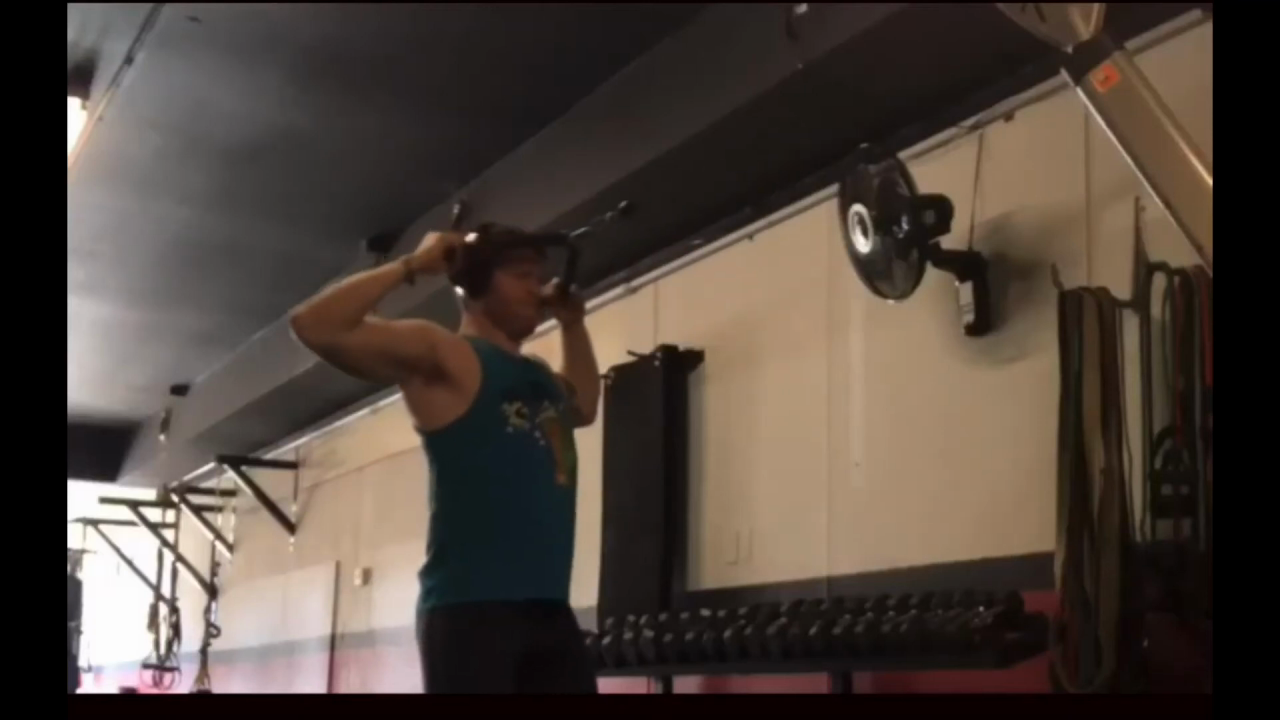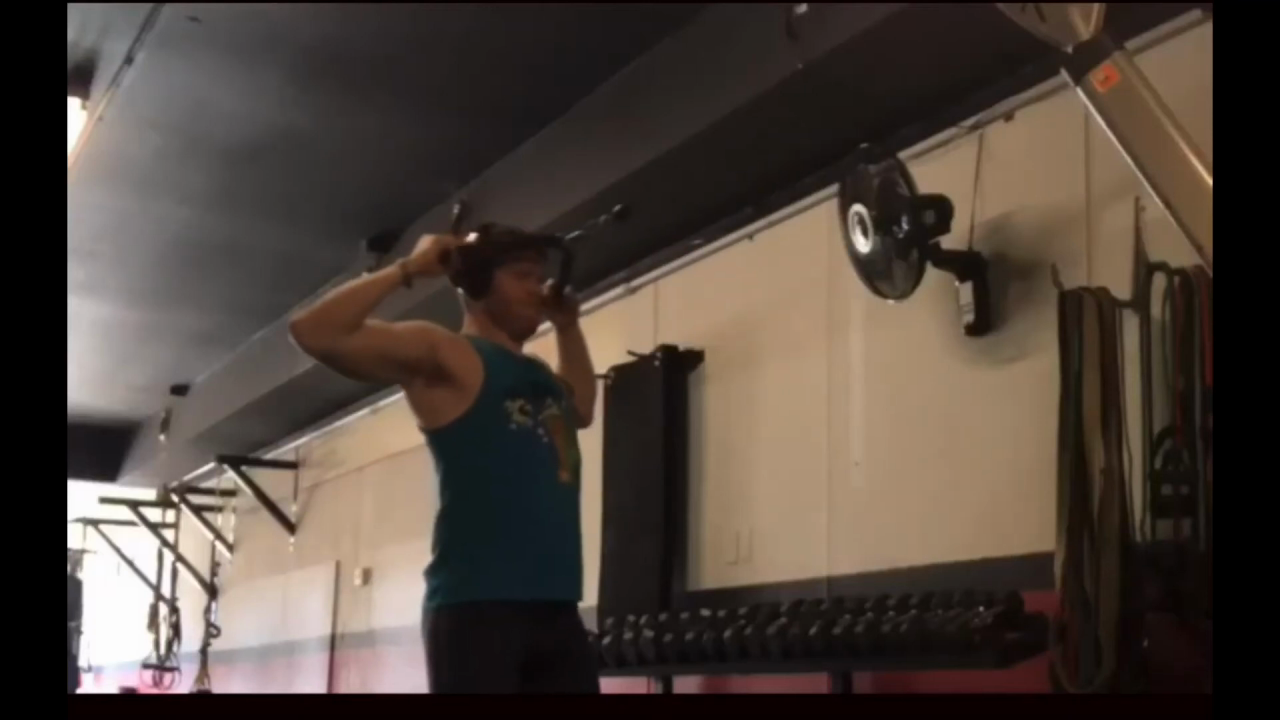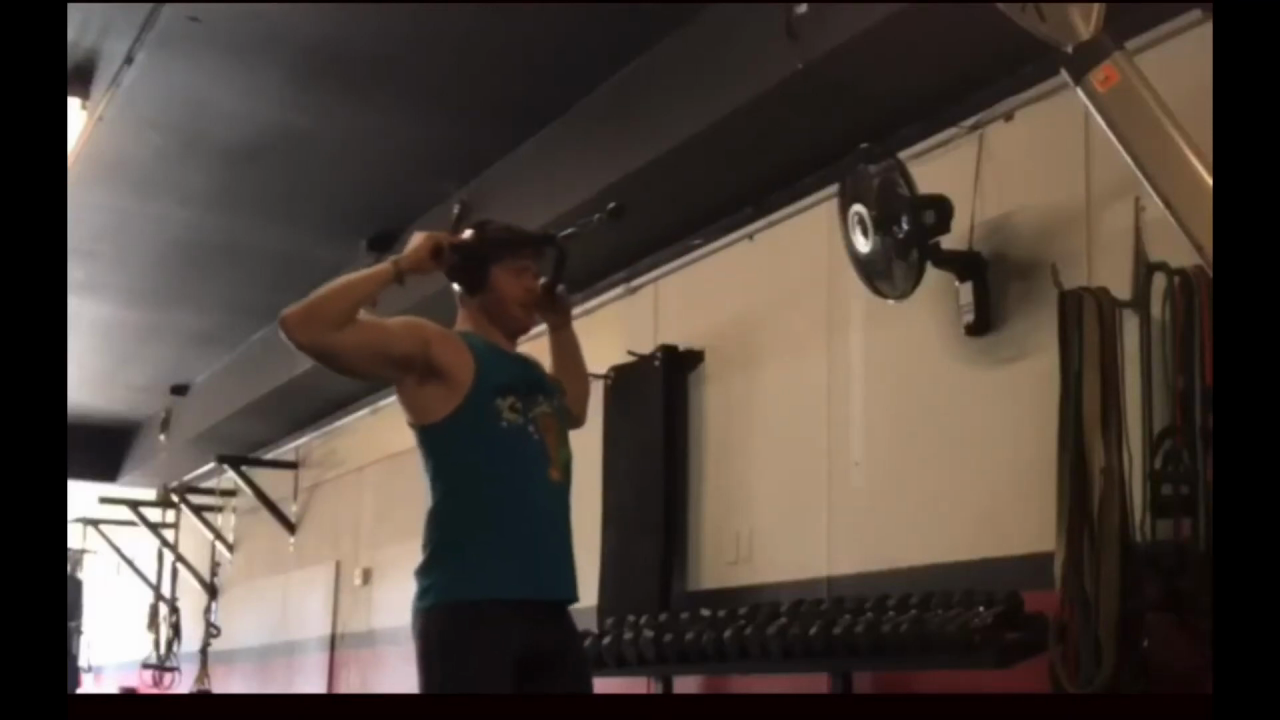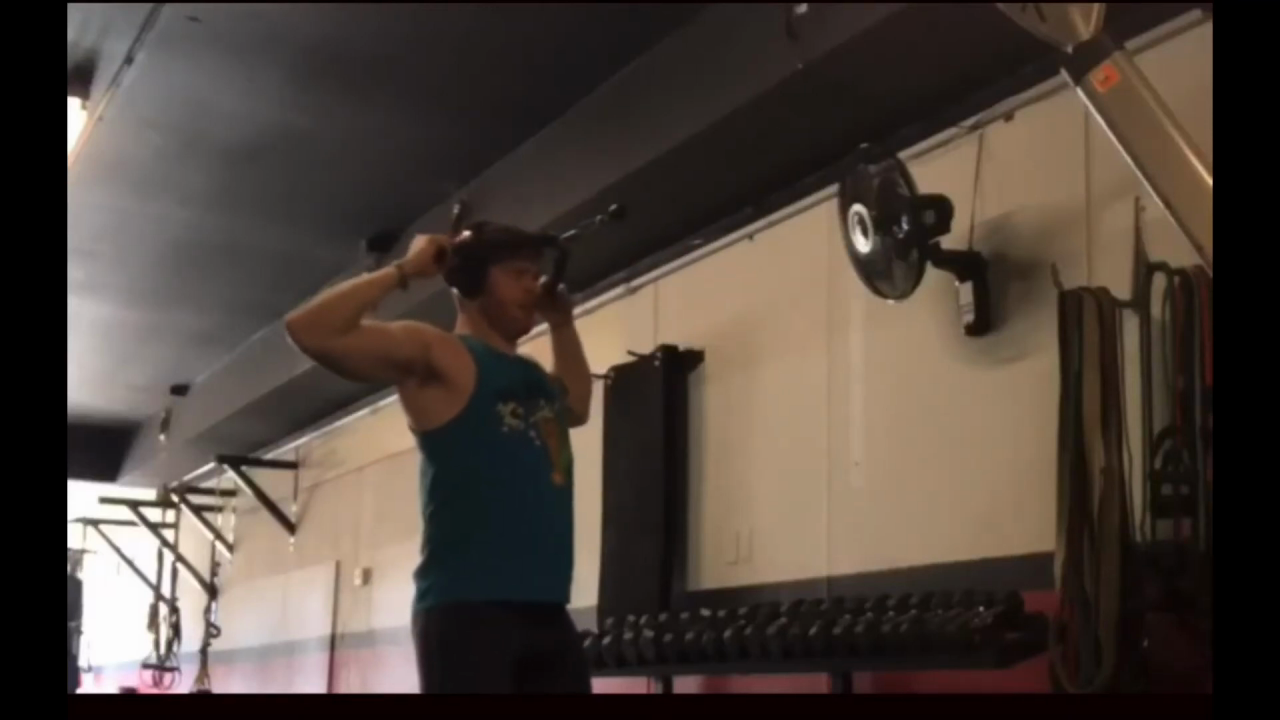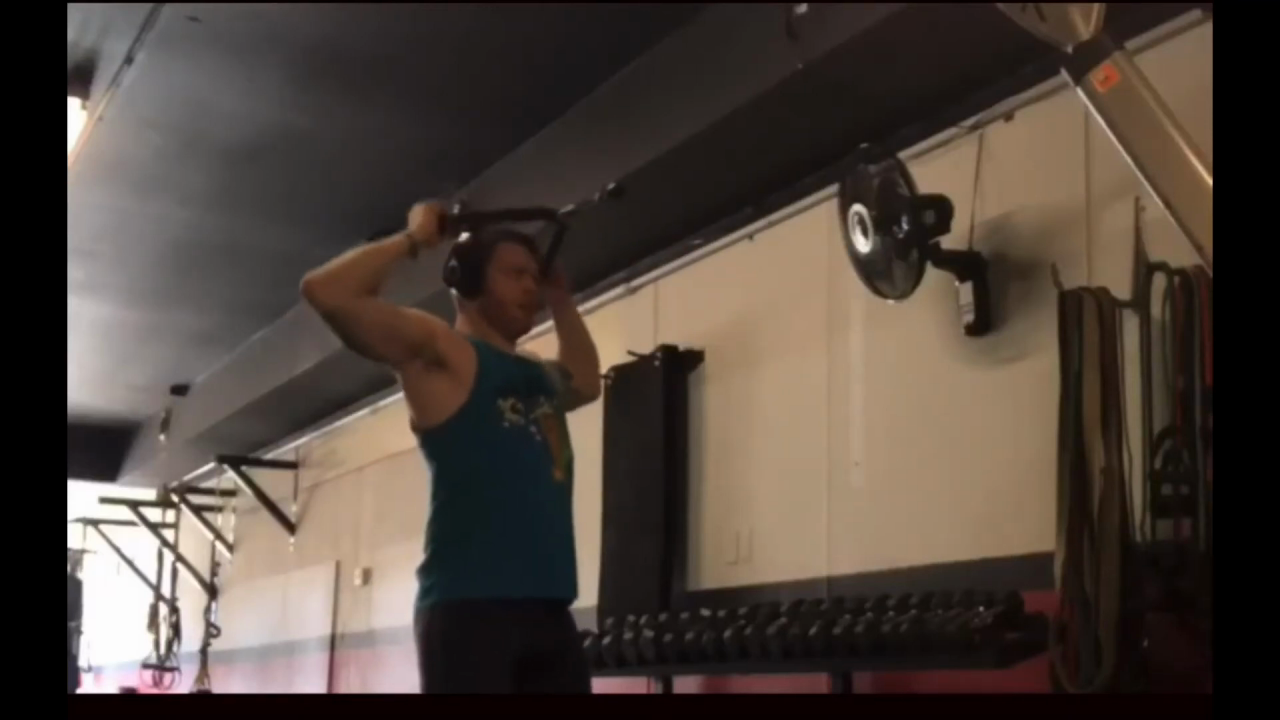
dt=0.2s
person 1, frame 1
left shoulder: (537, 376)
right shoulder: (440, 354)
left elbow: (584, 405)
right elbow: (315, 325)
left wrist: (572, 322)
right wrist: (414, 264)
left hip: (548, 608)
right hip: (471, 606)
person 1, frame 2
left shoulder: (538, 375)
right shoulder: (443, 354)
left elbow: (581, 408)
right elbow: (315, 331)
left wrist: (567, 324)
right wrist: (409, 268)
left hip: (553, 607)
right hip: (476, 605)
person 1, frame 3
left shoulder: (530, 374)
right shoulder: (435, 350)
left elbow: (574, 408)
right elbow: (305, 326)
left wrist: (560, 324)
right wrist: (402, 265)
left hip: (546, 607)
right hip: (468, 605)
person 1, frame 4
left shoulder: (532, 376)
right shoulder: (436, 354)
left elbow: (577, 405)
right elbow: (309, 330)
left wrist: (561, 321)
right wrist: (406, 269)
left hip: (544, 611)
right hip: (468, 608)
person 1, frame 5
left shoulder: (535, 375)
right shoulder: (438, 351)
left elbow: (586, 381)
right elbow: (325, 291)
left wrist: (559, 297)
right wrist: (414, 238)
left hip: (546, 609)
right hip: (469, 606)
